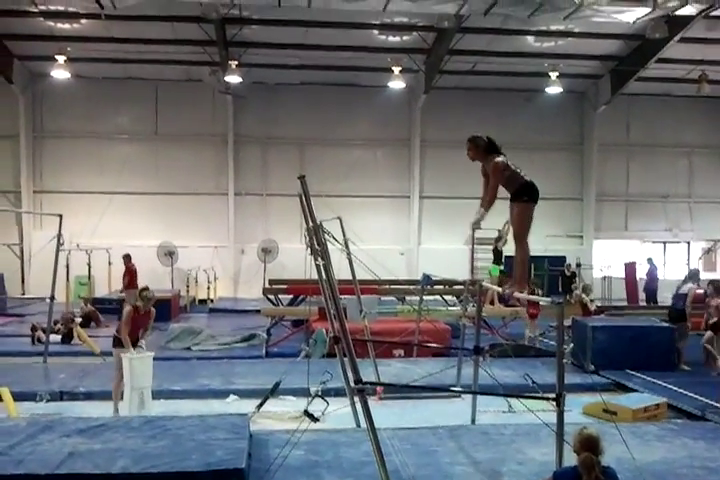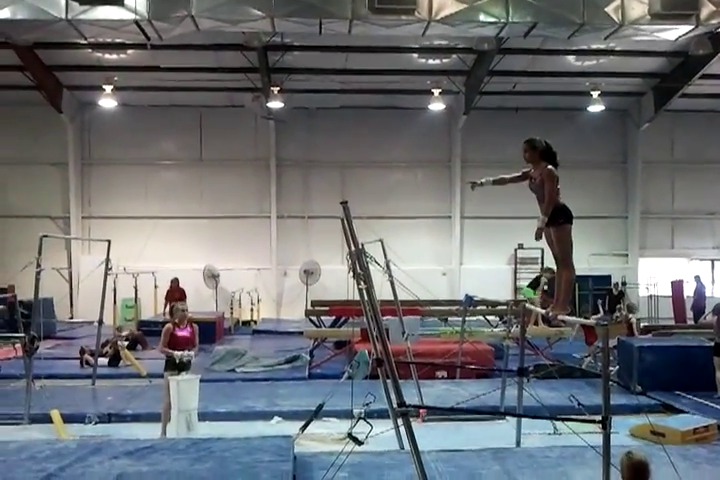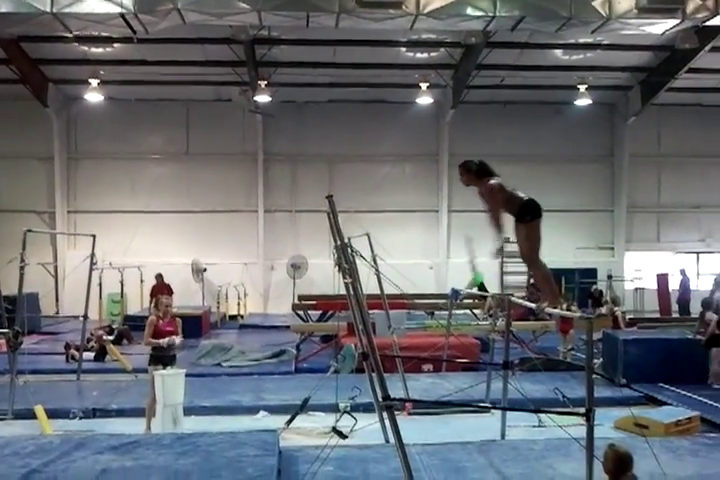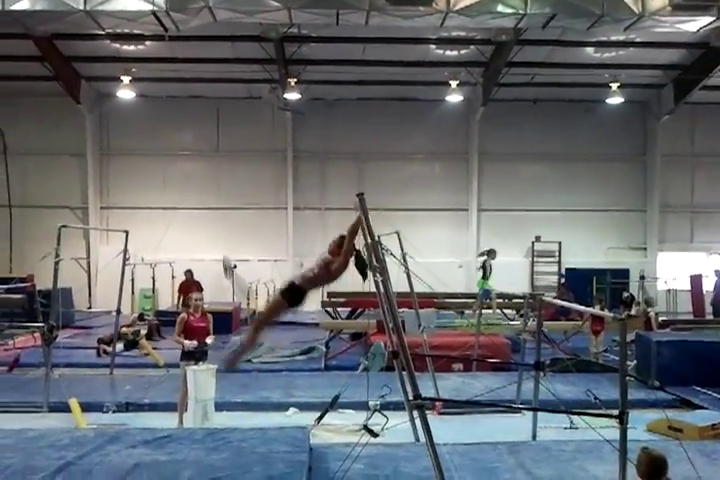
dt=1s
person 1, frame 1
left shoulder: (496, 163)
right shoulder: (485, 167)
left elbow: (493, 194)
right elbow: (486, 194)
left wrist: (480, 216)
right wrist: (478, 216)
left hip: (526, 192)
right hip: (517, 194)
left knee: (520, 239)
right knee: (518, 239)
left ankle: (521, 284)
right ankle: (517, 282)
person 1, frame 2
left shoulder: (548, 171)
right shoulder: (530, 173)
left elbow: (550, 200)
right elbow: (507, 179)
left wrist: (540, 224)
right wrist: (483, 182)
left hip: (560, 215)
right hip: (550, 217)
left knee: (566, 262)
right knee: (560, 263)
left ankle: (564, 305)
right ankle: (557, 303)
person 1, frame 3
left shoulder: (490, 186)
right shoulder: (482, 189)
left elbow: (497, 214)
right elbow: (493, 213)
left wrist: (500, 240)
right wrist: (500, 238)
left hip: (528, 210)
right hip: (521, 213)
left knee: (532, 258)
right knee: (527, 259)
left ankle: (555, 298)
right ankle: (550, 298)
person 1, frame 4
left shoulder: (338, 263)
right shoulder: (334, 262)
left elbow: (350, 236)
right elbow: (349, 237)
left wrist: (360, 220)
left hip: (294, 291)
right hip: (293, 289)
left knee: (260, 322)
right knee: (261, 321)
left ankle: (240, 351)
person 2, frame 1
left shoulder: (151, 312)
right shoulder: (129, 310)
right elbow: (124, 333)
left wrist: (141, 341)
right wrist: (131, 351)
left hip: (135, 341)
right hip: (120, 341)
right knee: (120, 374)
right ankle: (115, 409)
person 2, frame 2
left shoulder: (193, 327)
right shoulder: (169, 327)
left elbow: (196, 346)
right elbow: (162, 348)
left wrist: (192, 353)
right wrist: (175, 354)
left hip: (186, 364)
right hip: (171, 364)
right knee: (169, 399)
right ankle: (163, 432)
person 2, frame 3
left shoulder: (176, 321)
right shoulder: (153, 319)
left elbow: (179, 338)
right elbow: (146, 340)
left wrist: (177, 341)
right wrist: (164, 341)
left hip: (171, 358)
right hip: (156, 358)
right knee: (154, 393)
right ankle: (148, 426)
person 2, frame 4
left shoulder: (208, 317)
right shoulder: (184, 316)
left elbow: (210, 335)
right elbow: (176, 337)
left wrist: (210, 340)
right wrist: (186, 343)
left hip: (203, 354)
right hip: (188, 354)
right knee: (185, 388)
right ankle: (180, 421)
